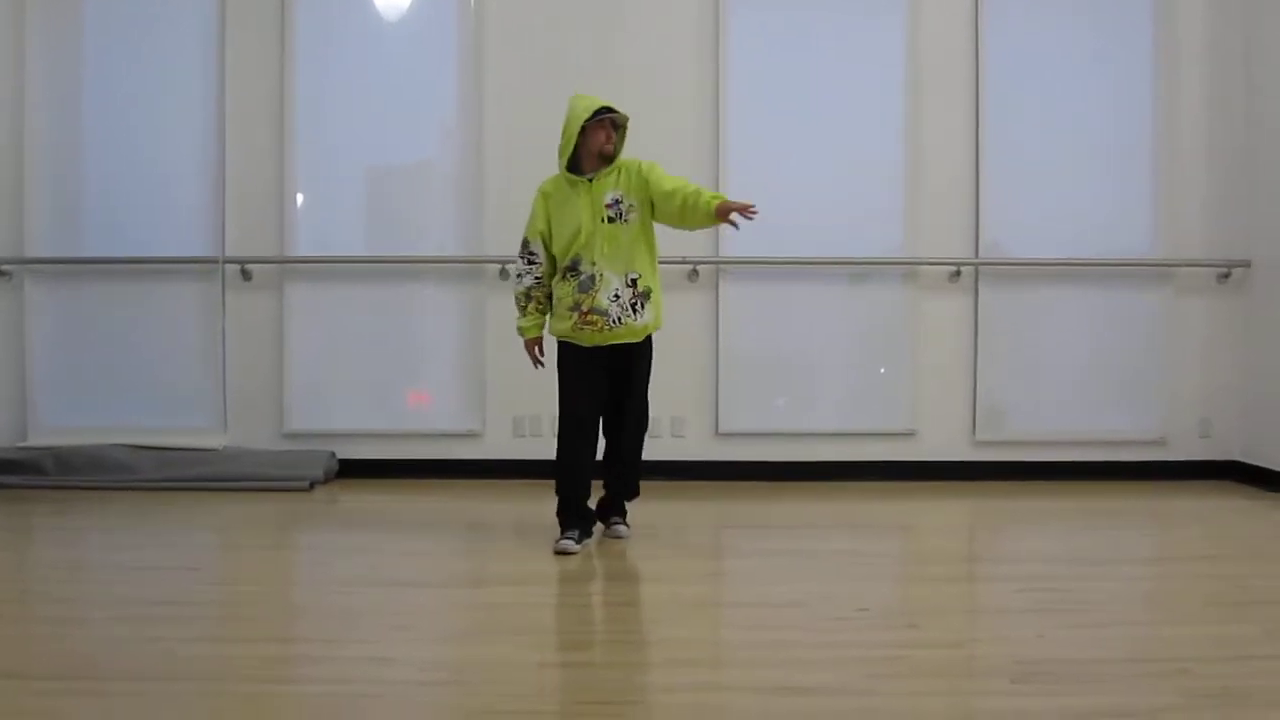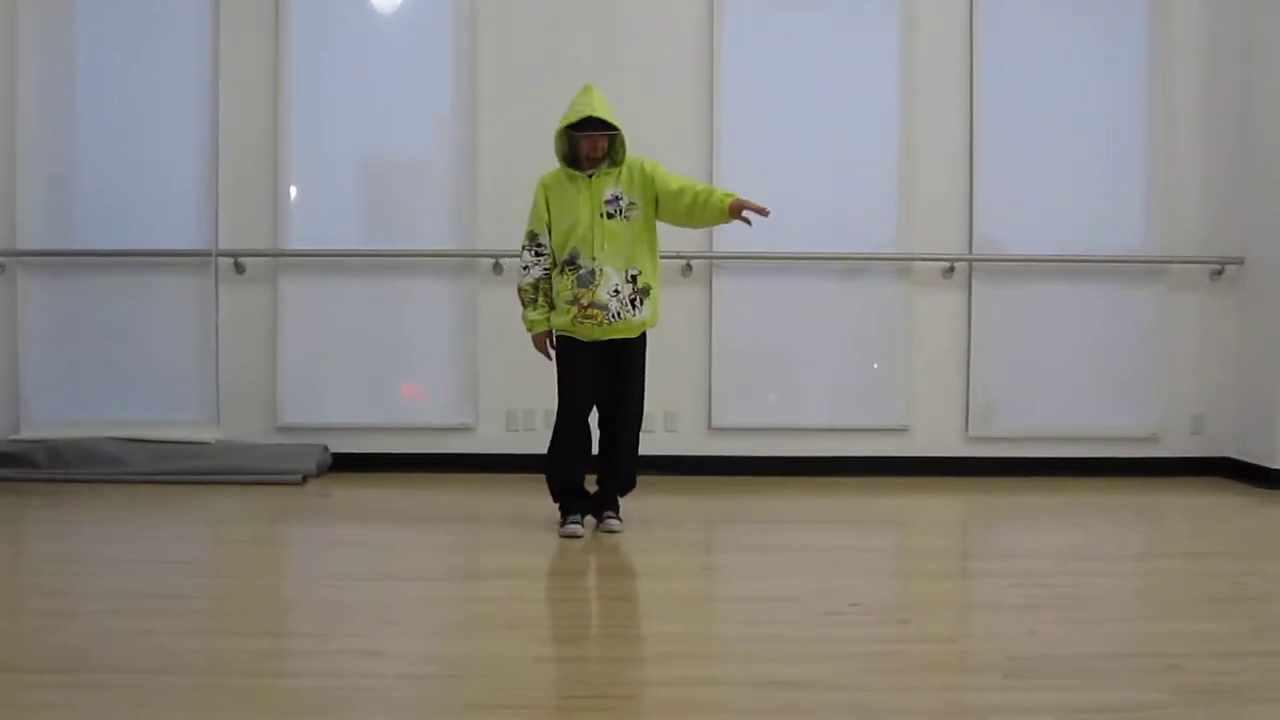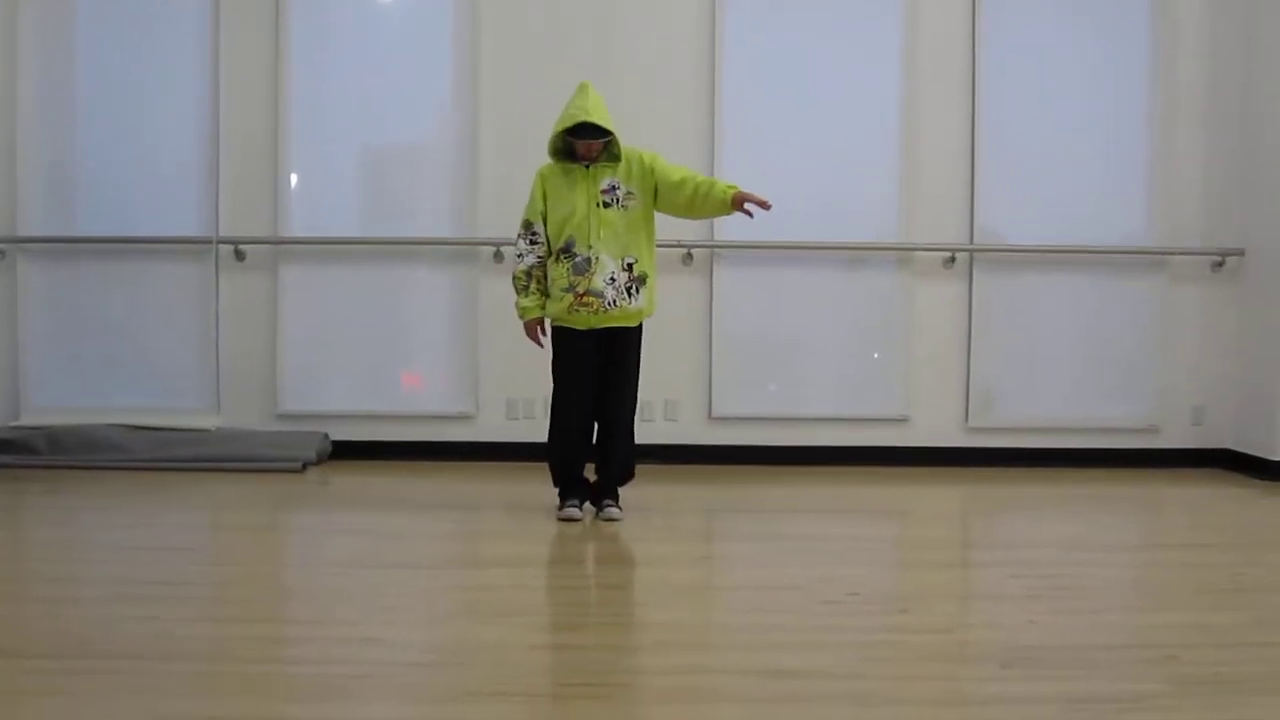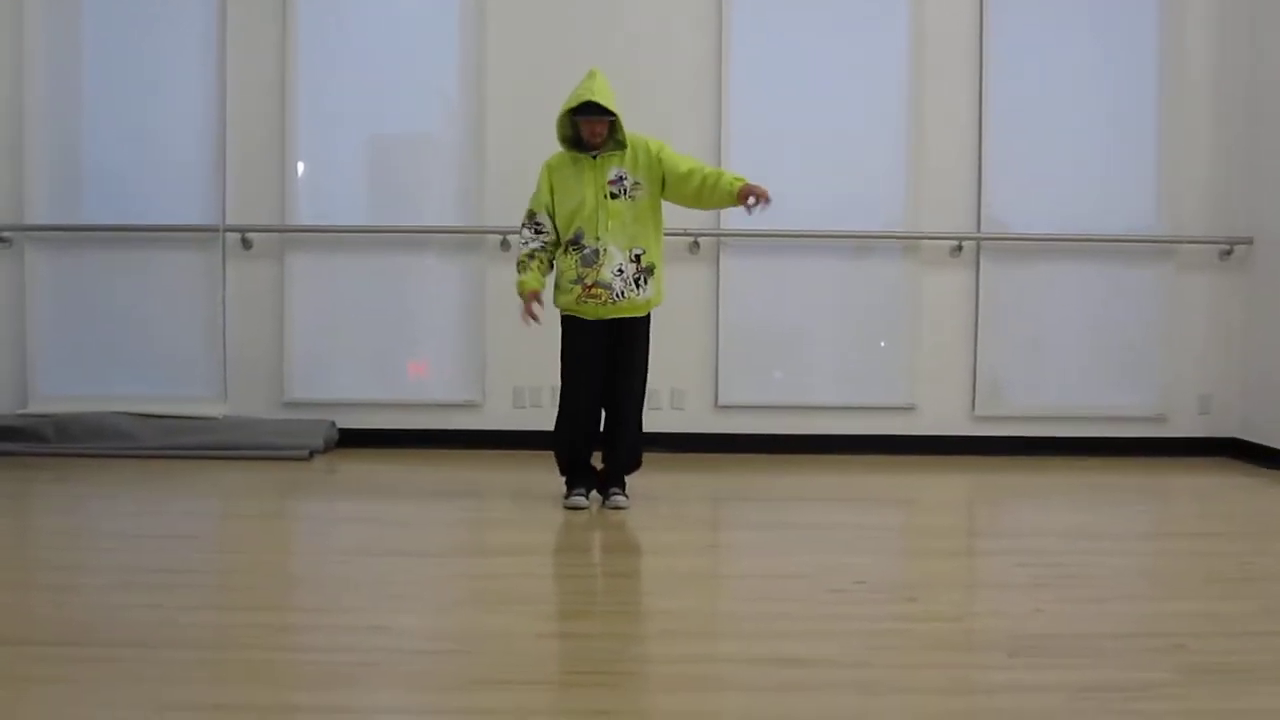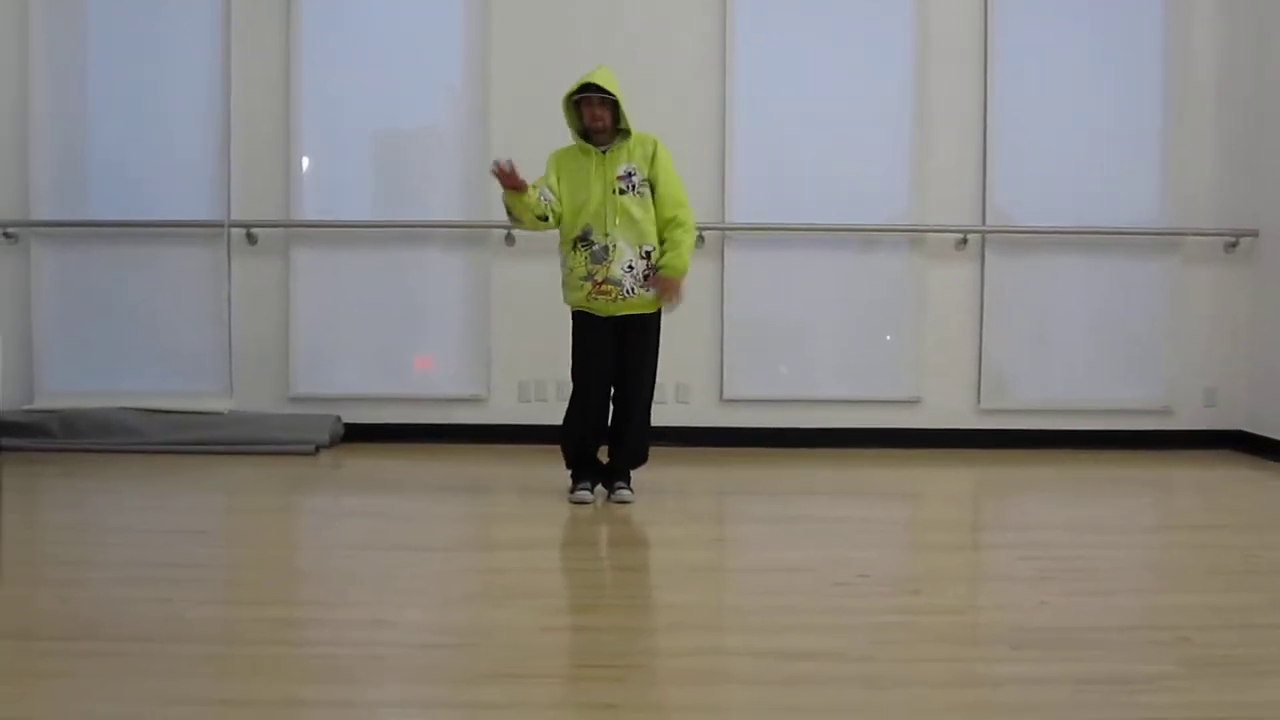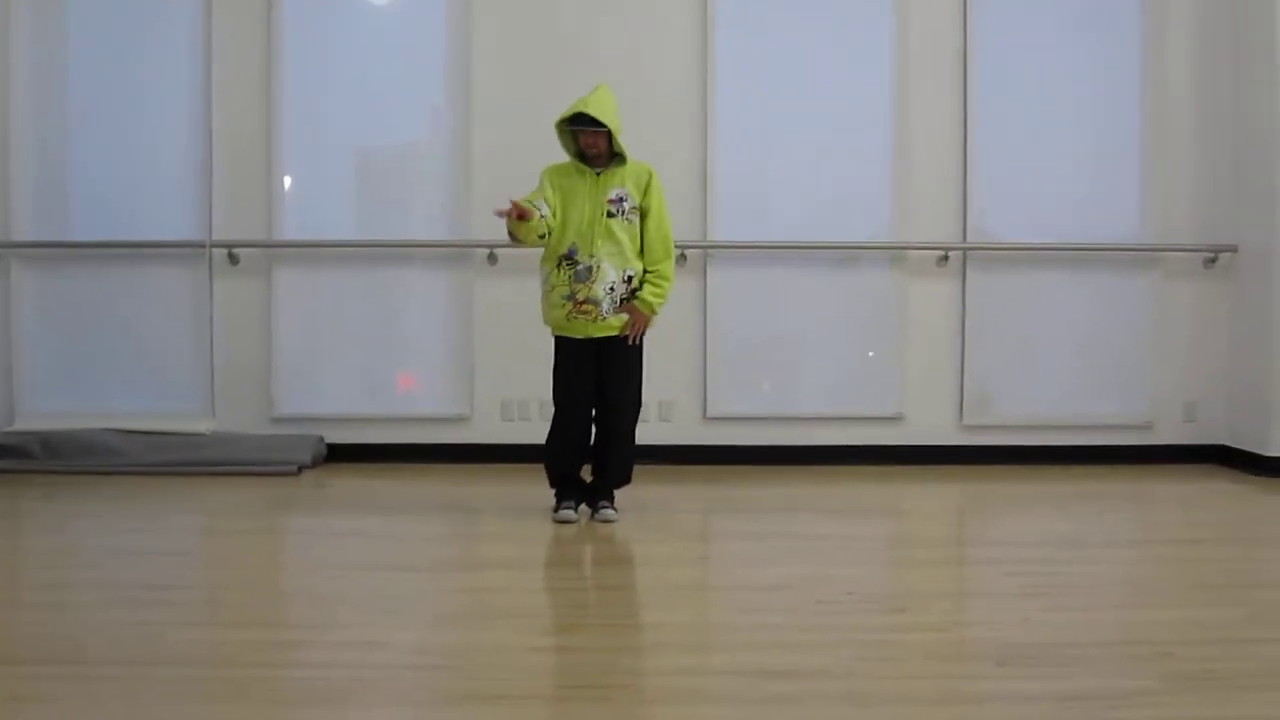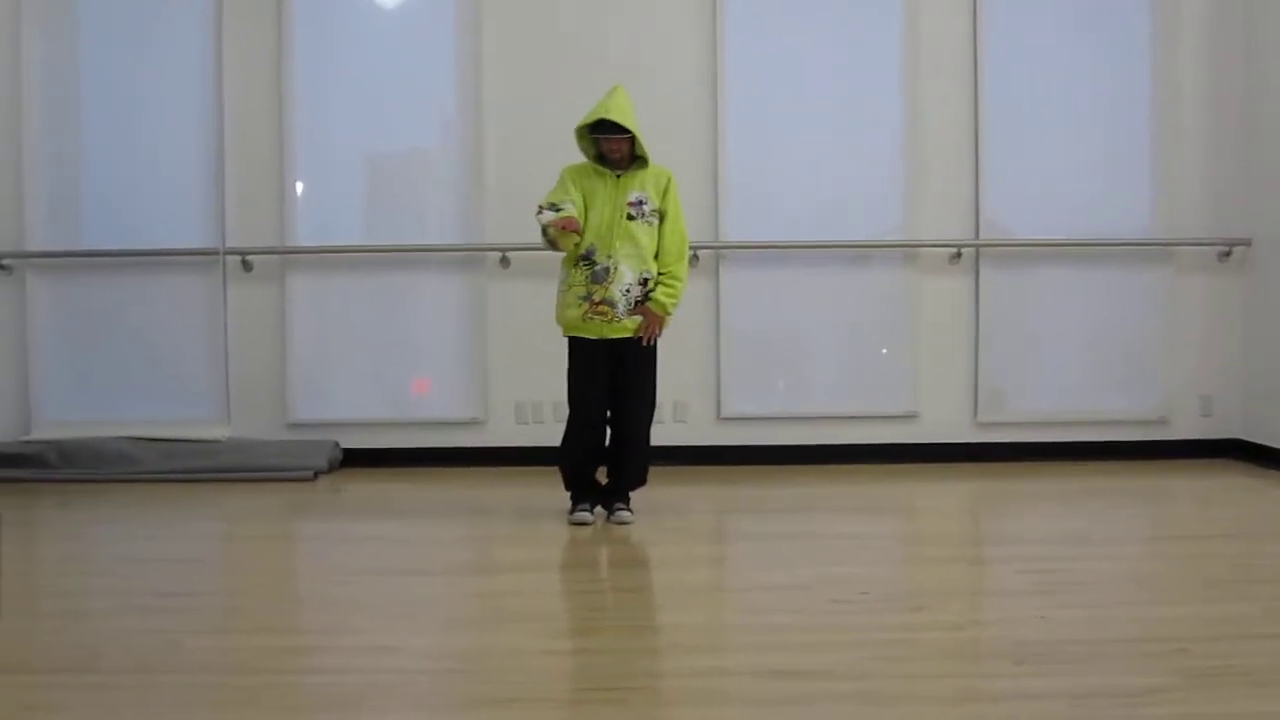
dt=0.3s
person 1, frame 1
left shoulder: (638, 175)
right shoulder: (552, 193)
left elbow: (678, 198)
right elbow: (533, 262)
left wrist: (716, 205)
right wrist: (531, 324)
left hip: (632, 328)
right hip: (577, 332)
left knee: (628, 424)
right knee: (576, 428)
left ankle: (615, 506)
right ankle: (574, 519)
person 1, frame 2
left shoulder: (639, 174)
right shoulder: (552, 186)
left elbow: (685, 197)
right elbow: (535, 257)
left wrist: (728, 204)
right wrist: (537, 319)
left hip: (627, 324)
right hip: (573, 326)
left knee: (622, 417)
right knee: (573, 415)
left ankle: (608, 500)
right ankle: (571, 503)
person 1, frame 3
left shoulder: (639, 165)
right shoulder: (549, 177)
left elbow: (686, 188)
right elbow: (530, 246)
left wrist: (729, 196)
right wrist: (530, 307)
left hip: (623, 313)
right hip: (569, 315)
left knee: (617, 405)
right knee: (571, 405)
left ankle: (608, 488)
right ankle: (571, 488)
person 1, frame 4
left shoulder: (646, 154)
right shoulder: (557, 169)
left elbow: (696, 179)
right elbow: (539, 230)
left wrist: (736, 187)
right wrist: (530, 281)
left hip: (634, 301)
right hip: (580, 305)
left knee: (627, 395)
right knee: (580, 395)
left ankle: (615, 476)
right ankle: (577, 477)
person 1, frame 5
left shoulder: (649, 150)
right shoulder: (563, 160)
left elbow: (675, 214)
right elbow: (542, 211)
left wrist: (673, 268)
right wrist: (517, 190)
left hip: (642, 298)
right hip: (589, 299)
left knee: (635, 392)
right knee: (589, 390)
left ankle: (621, 471)
right ankle: (584, 470)
person 1, frame 6
left shoulder: (641, 178)
right shoulder: (555, 177)
left elbow: (659, 249)
right elbow: (537, 230)
left wrist: (647, 303)
right wrist: (523, 217)
left hip: (623, 321)
right hip: (571, 320)
left knee: (619, 412)
right knee: (571, 410)
left ankle: (604, 490)
right ankle: (567, 489)
person 1, frame 7
left shoulder: (659, 181)
right shoulder: (574, 177)
left elbow: (674, 252)
right elbow: (553, 223)
left wrist: (660, 305)
right wrist: (561, 227)
left hip: (638, 322)
right hip: (586, 321)
left knee: (634, 414)
right knee: (586, 413)
left ankle: (619, 492)
right ankle: (582, 492)
